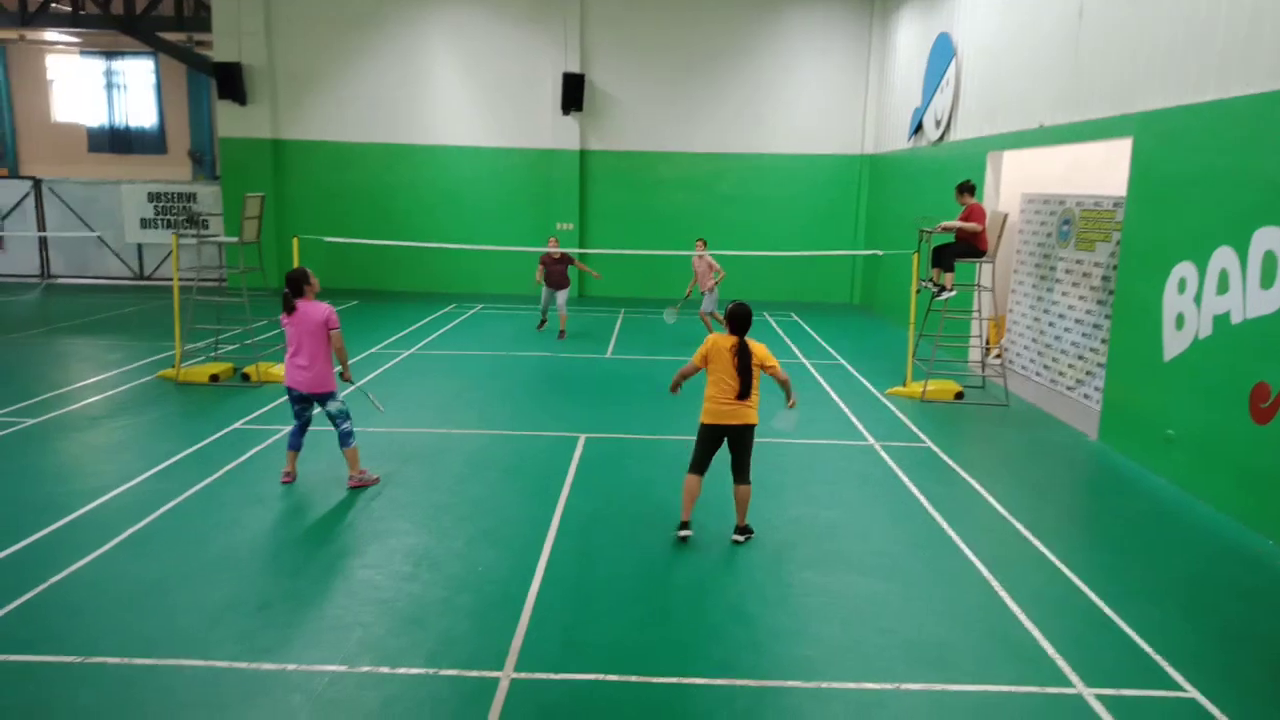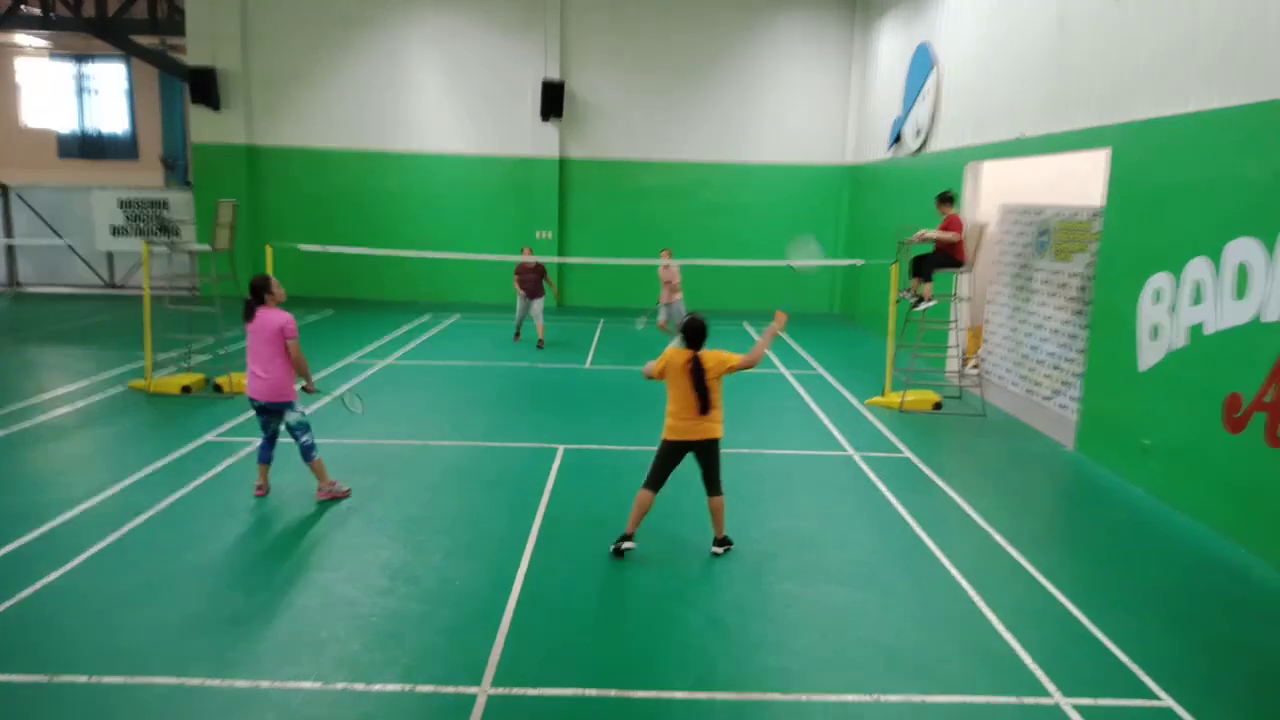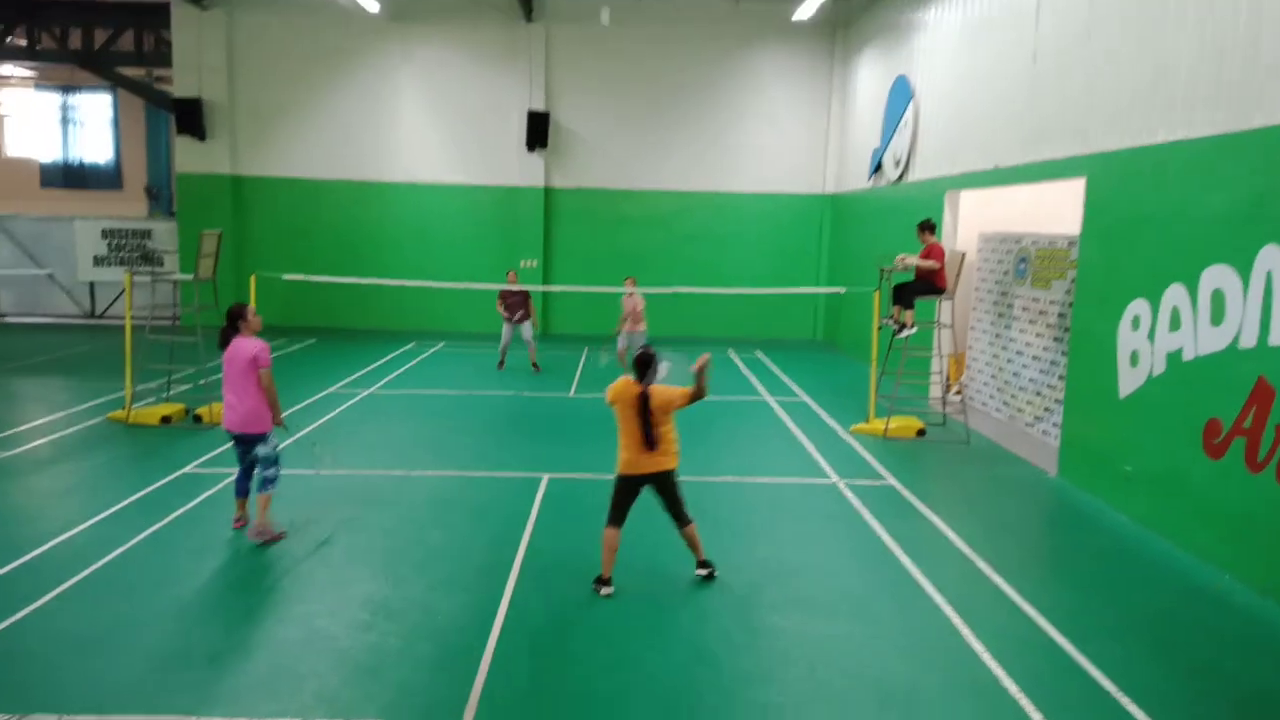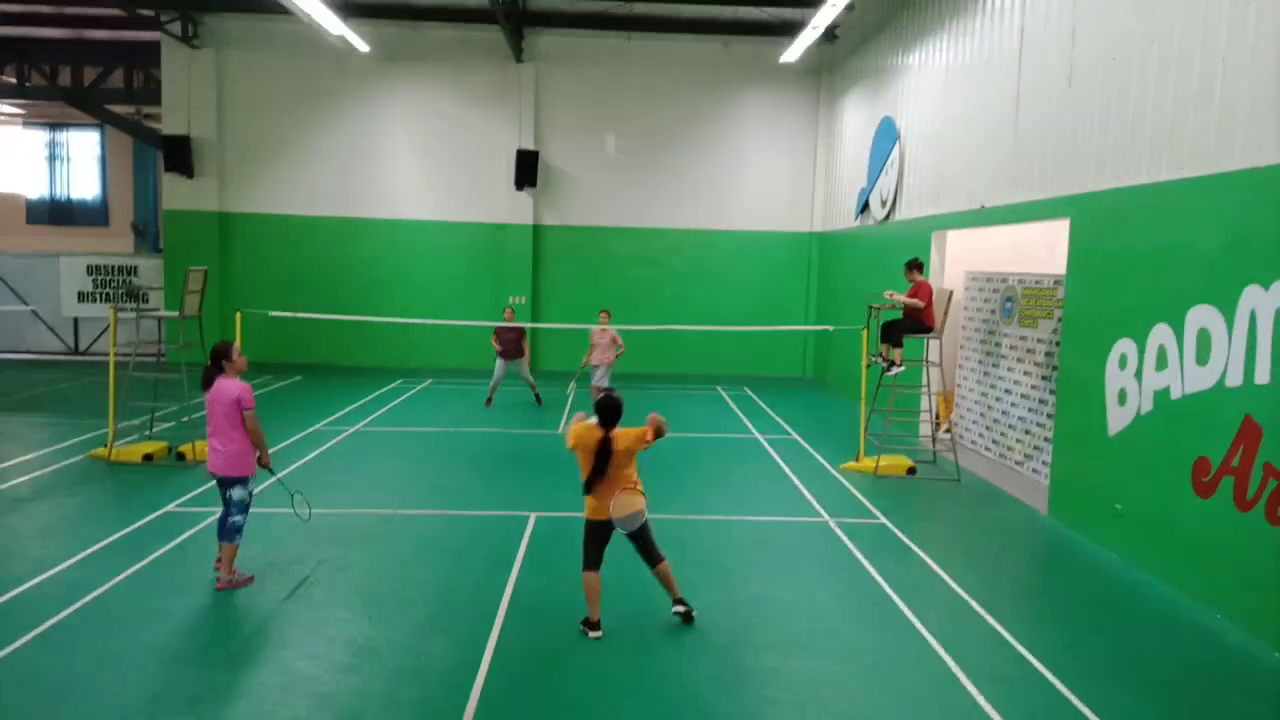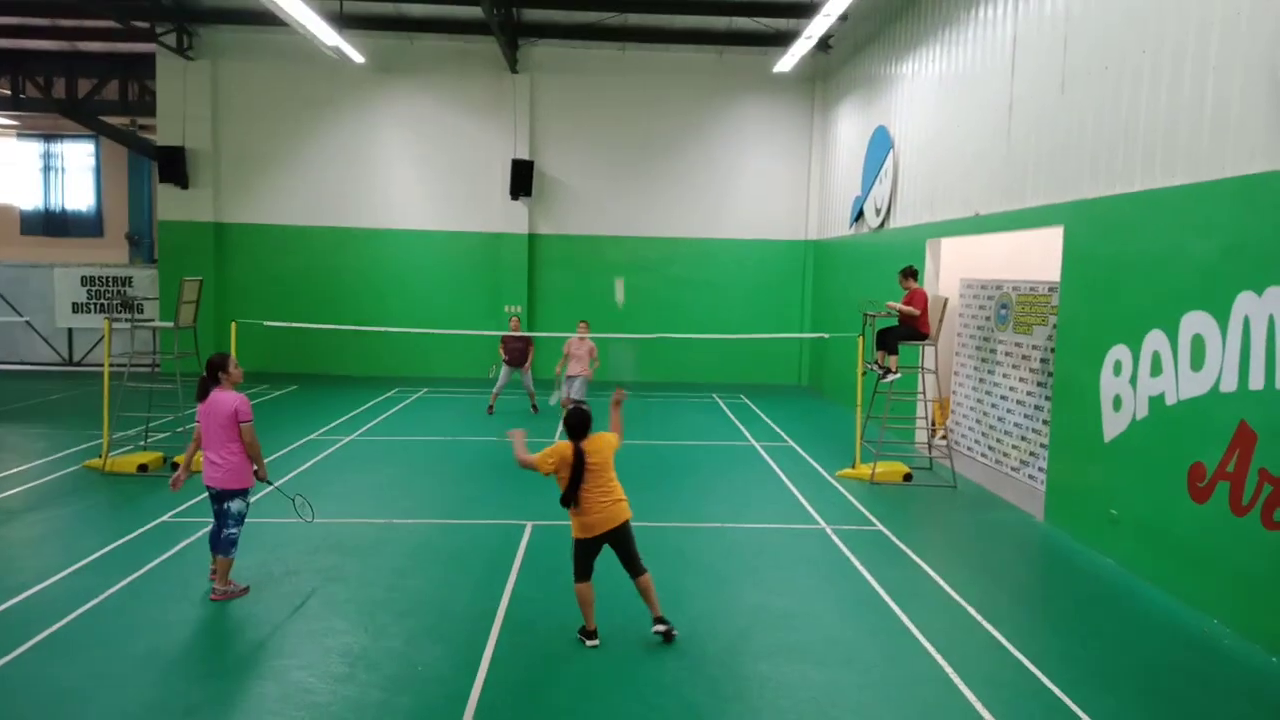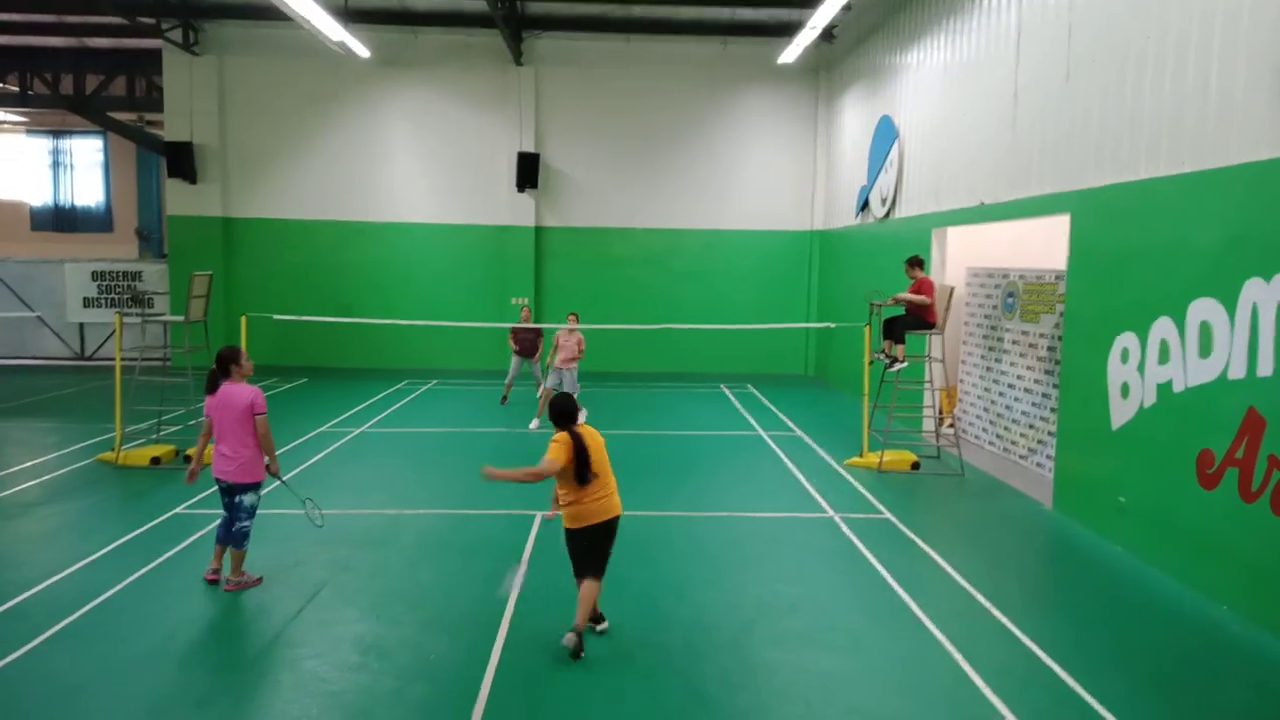
dt=0.2s
person 1, frame 1
left shoulder: (713, 342)
right shoulder: (758, 350)
left elbow: (688, 370)
right elbow: (782, 378)
left wrist: (675, 382)
right wrist: (790, 396)
left hip: (713, 418)
right hip: (744, 421)
left knee: (696, 470)
right knee: (741, 475)
left ankle: (685, 523)
right ankle: (741, 528)
person 1, frame 2
left shoulder: (670, 356)
right shoulder: (716, 360)
left elbow: (649, 373)
right elbow: (752, 360)
left wrist: (650, 365)
right wrist: (772, 330)
left hip: (676, 434)
right hip: (708, 434)
left knee: (651, 484)
right knee: (713, 487)
left ankle: (628, 536)
right ankle: (719, 539)
person 1, frame 3
left shoulder: (621, 388)
right shoulder: (666, 394)
left elbow: (610, 394)
right elbow: (699, 394)
right wrist: (700, 373)
left hip: (630, 468)
right hip: (662, 466)
left knee: (614, 521)
right knee: (680, 516)
left ankle: (605, 579)
right ankle: (703, 563)
person 1, frame 4
left shoulder: (582, 434)
right shoulder: (628, 438)
left elbow: (570, 434)
right elbow: (659, 432)
left wrist: (577, 419)
right wrist: (657, 422)
left hip: (597, 513)
left knee: (591, 565)
right knee: (653, 555)
left ankle: (593, 622)
right ankle: (678, 602)
person 1, frame 5
left shoulder: (558, 453)
right shoulder: (603, 443)
left elbow: (523, 460)
right elbow: (617, 434)
left wrist: (518, 438)
right wrist: (616, 406)
left hip: (586, 527)
right hip: (618, 517)
left knee: (582, 576)
right knee: (636, 567)
left ankle: (590, 631)
right ankle: (659, 619)
person 1, frame 6
left shoulder: (561, 443)
right shoulder: (590, 433)
left elbow: (543, 471)
left wrist: (500, 474)
right wrist: (560, 490)
left hip: (579, 519)
right hip: (609, 513)
left knee: (582, 572)
right knee: (594, 574)
left ankle: (595, 617)
right ankle: (577, 630)
person 2, frame 1
left shoulder: (287, 313)
right shoulder: (326, 311)
right elbow: (338, 346)
right wrist: (346, 369)
left hip: (294, 381)
right hip: (321, 382)
left knee: (300, 424)
right knee: (343, 423)
left ankle: (289, 471)
right ankle: (356, 474)
person 2, frame 2
left shoulder: (252, 320)
right shoulder: (284, 319)
right elbow: (295, 356)
right wrist: (308, 380)
left hip: (255, 391)
right hip: (279, 392)
left knee: (268, 436)
right knee: (303, 436)
left ankle: (261, 483)
right ankle: (325, 486)
person 2, frame 3
left shoulder: (230, 347)
right shoulder: (258, 346)
right elbow: (267, 385)
right wrist: (277, 412)
left hip: (233, 420)
right hip: (255, 422)
left knee: (246, 467)
right knee: (269, 469)
left ankle: (240, 515)
right ankle: (261, 525)
person 2, frame 4
left shoulder: (212, 389)
right shoulder: (241, 388)
right elbow: (252, 428)
right wrist: (264, 453)
left hip: (218, 462)
right hip: (239, 464)
left knee: (228, 510)
right knee: (238, 516)
left ankle: (222, 558)
right ankle: (226, 575)
person 2, frame 5
left shoulder: (205, 401)
right shoulder: (239, 400)
left elbow: (196, 440)
right elbow: (249, 441)
left wrist: (183, 469)
right wrist: (260, 466)
left hip: (212, 476)
right hip: (236, 478)
left knee: (220, 524)
right knee: (232, 529)
left ankle: (216, 569)
right ankle: (221, 586)
person 2, frame 6
left shoulder: (213, 395)
right shoulder: (253, 394)
left elbow: (205, 433)
right elbow: (263, 434)
left wrist: (196, 462)
right wrist: (273, 461)
left hip: (222, 470)
right hip: (248, 471)
left knee: (229, 517)
right knee: (243, 523)
left ankle: (215, 567)
right ankle: (235, 577)
